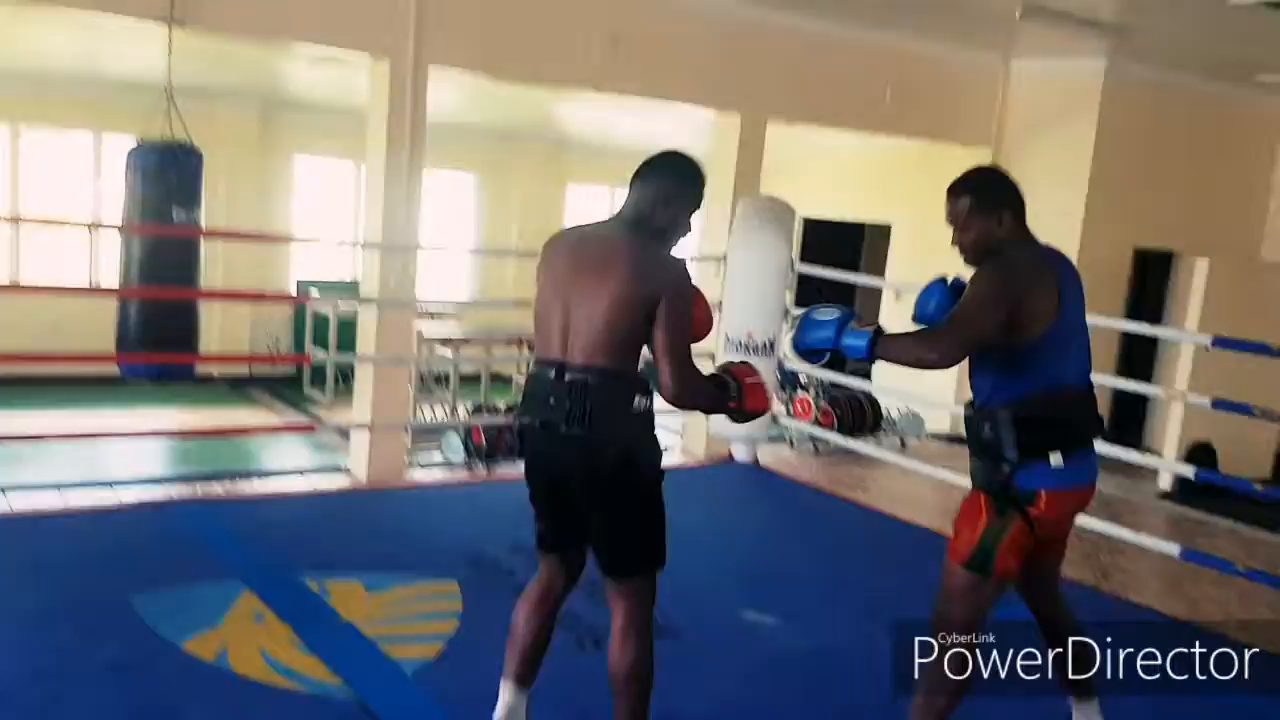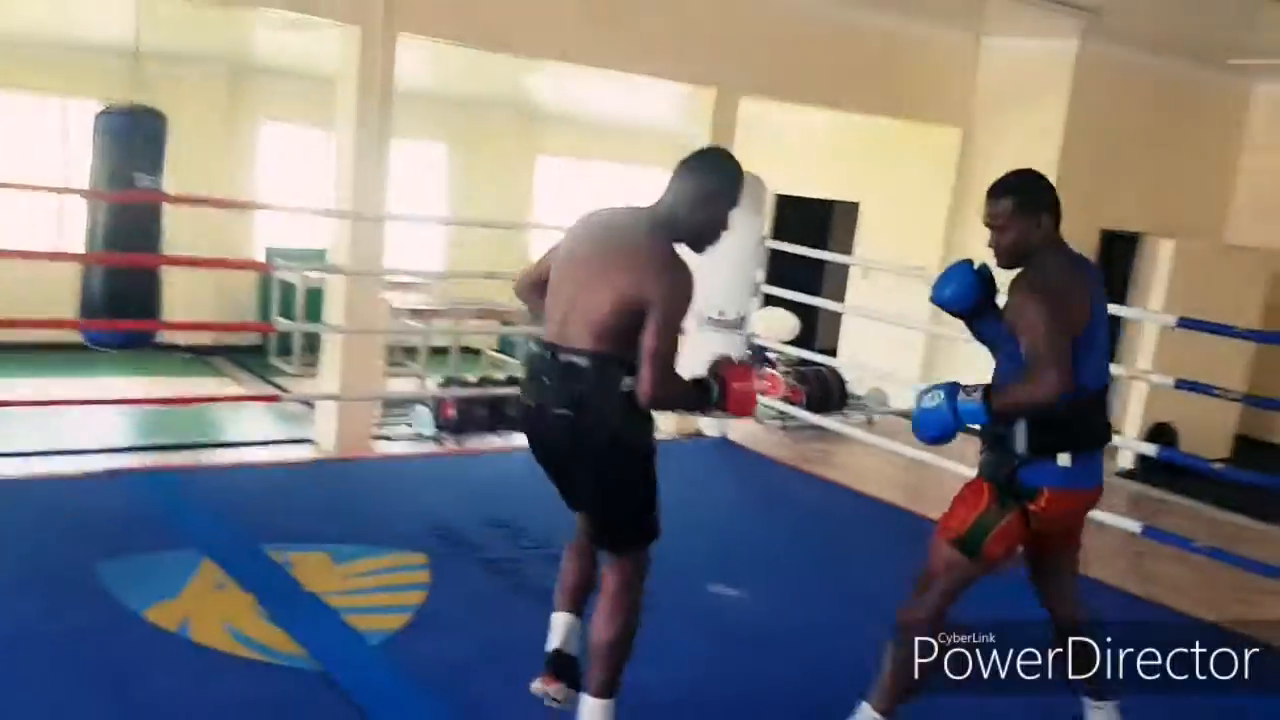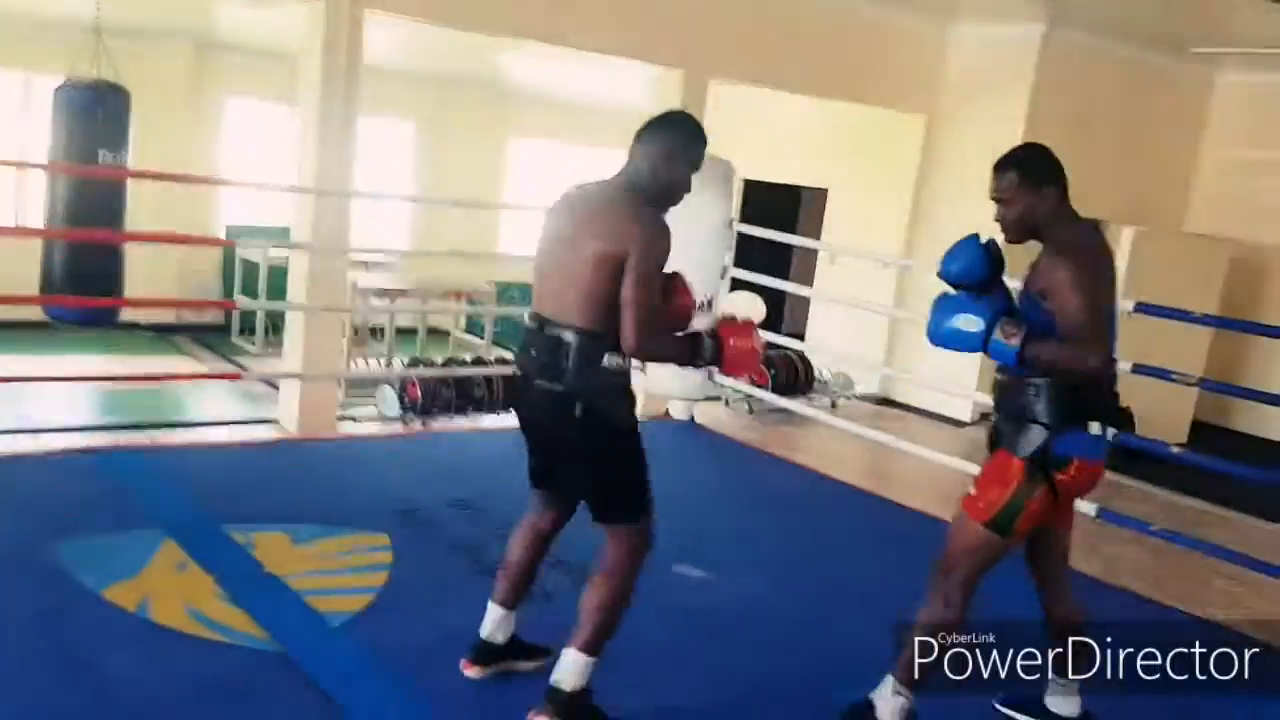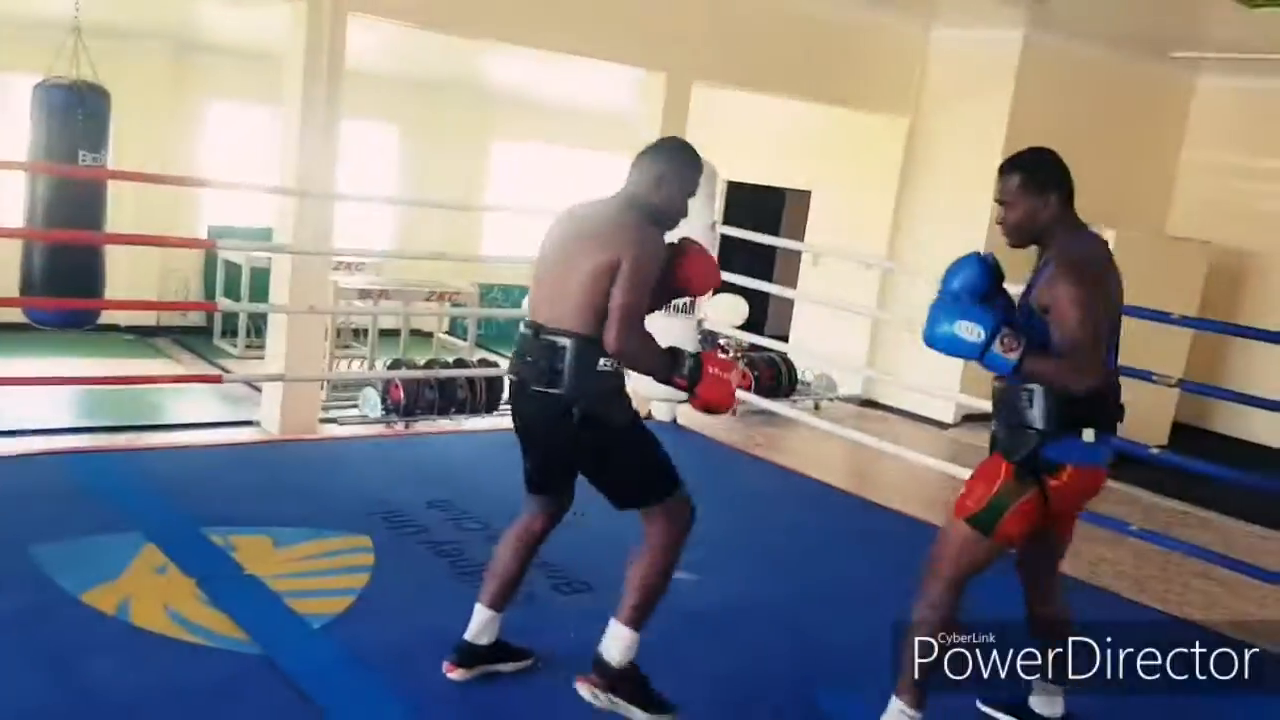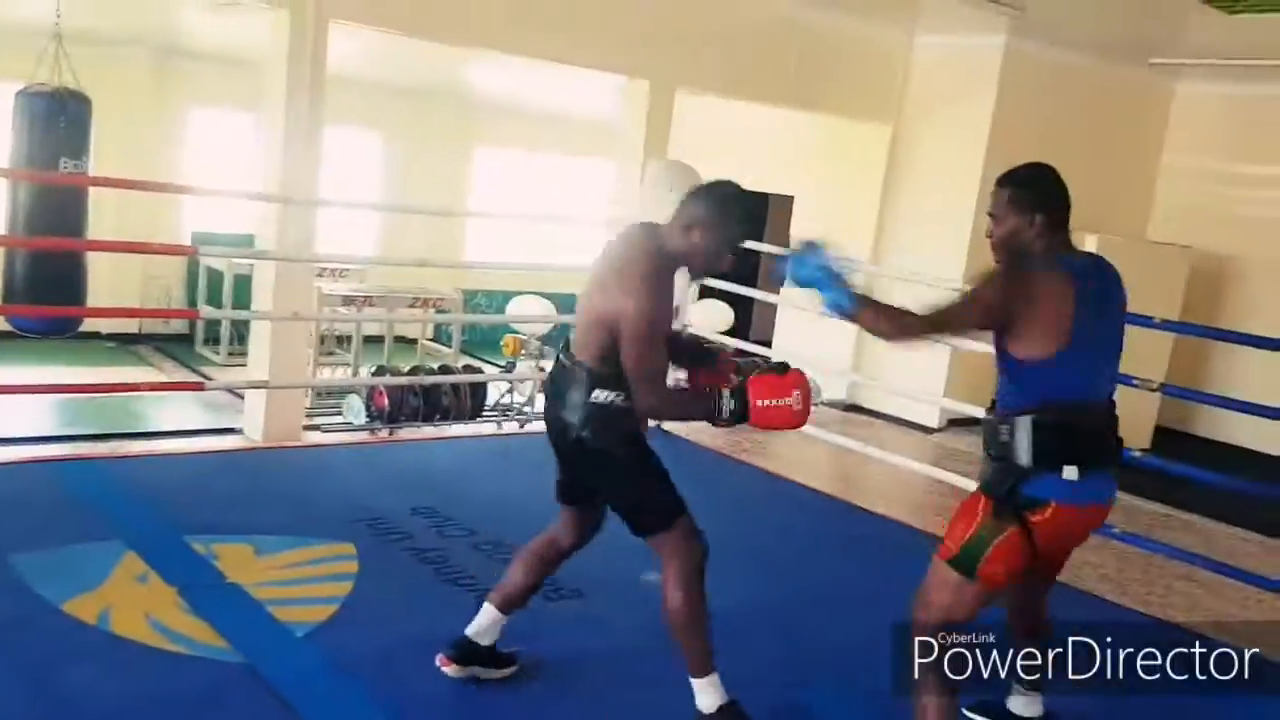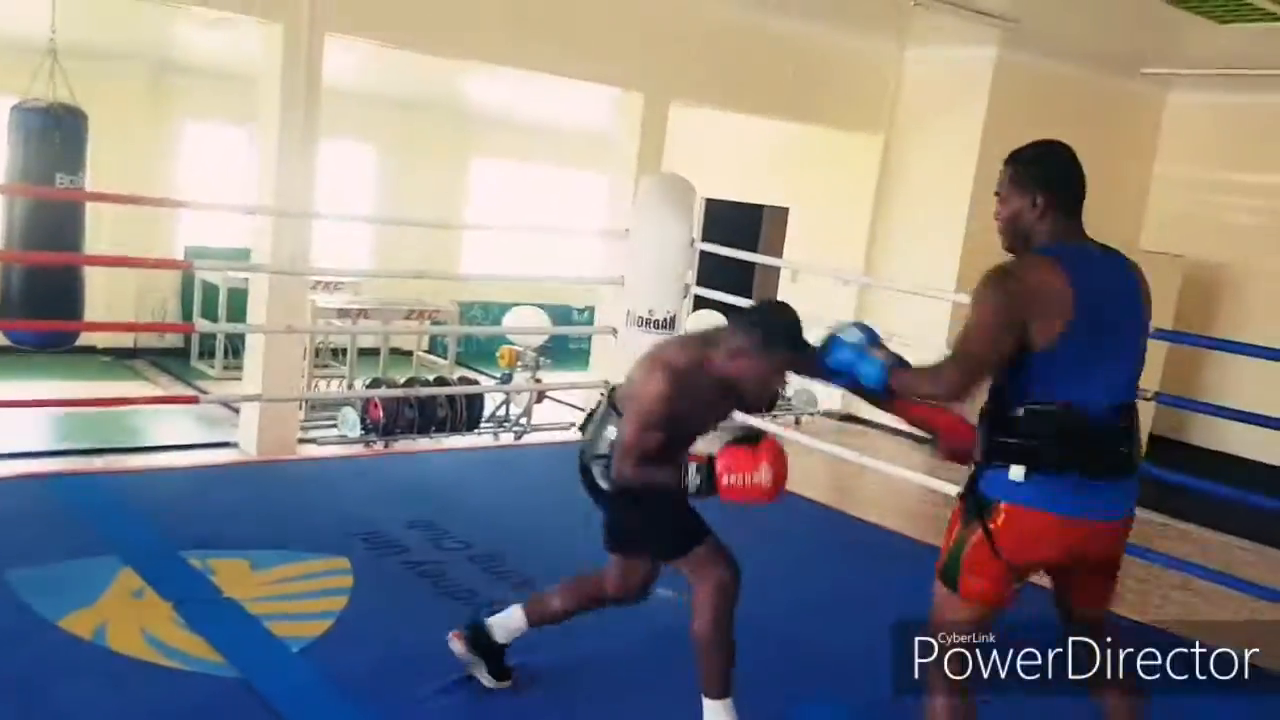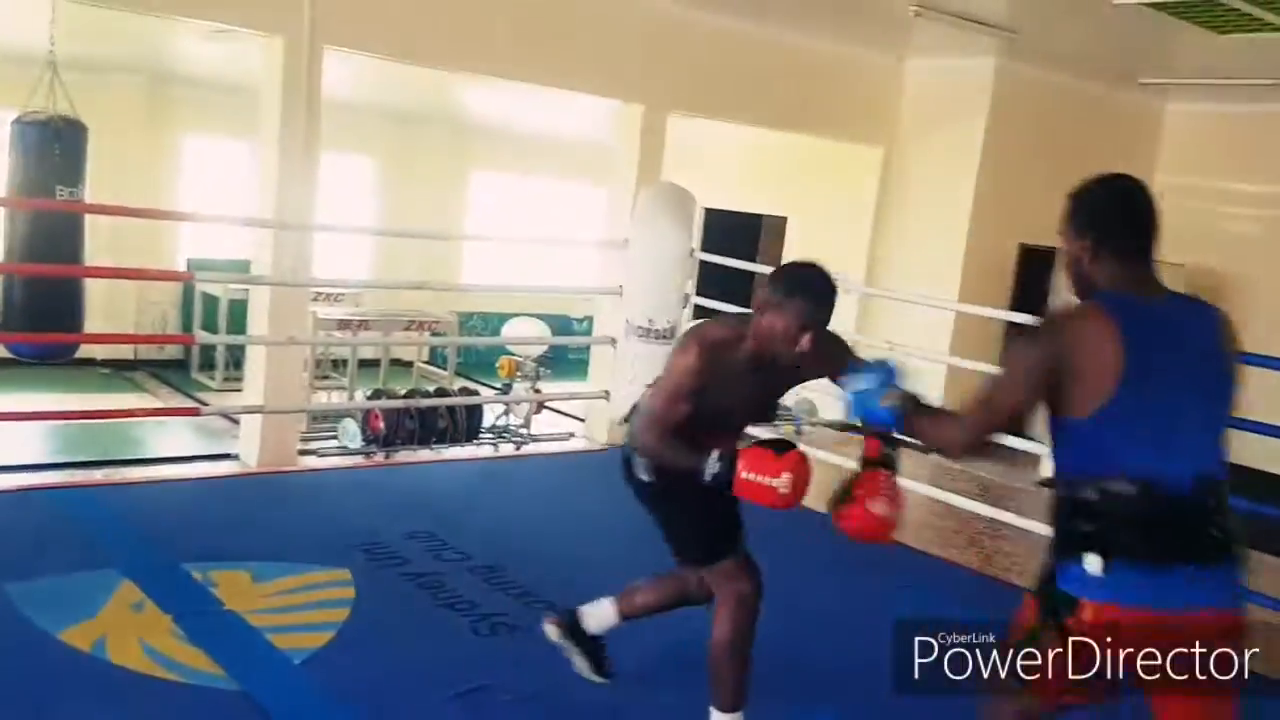
dt=0.2s
person 1, frame 1
left shoulder: (1003, 277)
right shoulder: (1053, 268)
left elbow: (945, 350)
left wrist: (854, 338)
right wrist: (956, 313)
left hip: (1028, 476)
right hip: (1065, 468)
left knee: (954, 618)
right knee: (1042, 594)
person 1, frame 2
left shoulder: (1040, 287)
right shoulder: (1077, 275)
left elbow: (1048, 386)
left wrist: (966, 401)
right wrist: (981, 315)
left hip: (1034, 472)
right hip: (1072, 467)
left knee: (931, 592)
right knee: (1059, 594)
person 1, frame 3
left shoulder: (1069, 255)
right shoulder: (1073, 248)
left elbow: (1089, 353)
left wrist: (996, 335)
right wrist: (989, 294)
left hip: (1048, 445)
right hip: (1062, 439)
left knee: (953, 572)
right knee: (1050, 574)
person 1, frame 4
left shoulder: (1073, 266)
right shoulder: (1081, 254)
left elbow: (1082, 372)
left wrist: (994, 343)
right wrist: (993, 303)
left hip: (1049, 452)
right hip: (1075, 449)
left knee: (941, 576)
right knee: (1037, 575)
person 1, frame 5
left shoulder: (1020, 285)
right shoulder: (1105, 278)
left elbow: (912, 326)
left wrist: (836, 288)
left hip: (1040, 489)
right hip: (1091, 484)
left knee: (932, 623)
right knee: (1022, 591)
person 1, frame 6
left shoulder: (1014, 282)
right shoulder: (1129, 278)
left elbow: (947, 384)
left wrist: (875, 366)
left hip: (1023, 501)
right hip: (1109, 500)
right knee: (1087, 637)
person 1, frame 7
left shoulder: (1064, 336)
right shoulder: (1211, 331)
left elbow: (964, 435)
left wrist: (893, 405)
left hip: (1105, 591)
right hip: (1210, 594)
person 2, frame 1
left shoulder: (559, 247)
right shoulder: (664, 270)
right elbow: (676, 387)
right wrist: (731, 394)
left hip: (541, 419)
right hip: (610, 430)
left knee: (556, 569)
right knee: (631, 594)
person 2, frame 2
left shoulder: (593, 224)
right shoulder: (668, 272)
left elbow: (527, 287)
right elbow: (653, 391)
right wrist: (713, 391)
left hip: (543, 397)
right hip: (600, 412)
left knee: (593, 523)
right knee: (624, 569)
left ankle: (558, 656)
person 2, frame 3
left shoulder: (573, 200)
right shoulder: (645, 225)
right elbow: (638, 340)
right wrist: (710, 346)
left hip: (537, 374)
right hip: (588, 389)
left knee: (549, 508)
right knee: (630, 537)
left ankle: (490, 642)
person 2, frame 4
left shoulder: (576, 218)
right shoulder: (644, 239)
right elbow: (622, 341)
left wrist: (663, 286)
right wrist: (688, 372)
left hip: (533, 381)
right hip: (583, 393)
left knee: (542, 512)
right knee: (672, 514)
left ankle: (475, 646)
right ankle: (613, 666)
person 2, frame 5
left shoulder: (641, 238)
right shoulder: (640, 292)
right elbow: (651, 401)
left wrist: (688, 352)
right wrist: (737, 403)
left hip: (573, 407)
right hip: (596, 416)
left knee: (570, 530)
right knee: (683, 549)
left ankle: (471, 645)
person 2, frame 6
left shoulder: (750, 363)
right shoulder: (675, 374)
right elbow: (635, 463)
right wrist: (708, 476)
left hip: (641, 454)
right hip: (619, 459)
left knee: (628, 581)
right knee: (716, 575)
left ankle: (484, 637)
person 2, frame 7
left shoulder: (818, 349)
right shoulder: (705, 353)
right elbow: (647, 437)
right wrist: (727, 466)
left hip: (709, 460)
right hip: (662, 462)
left knee: (707, 579)
right knee: (740, 586)
left ankle: (582, 623)
